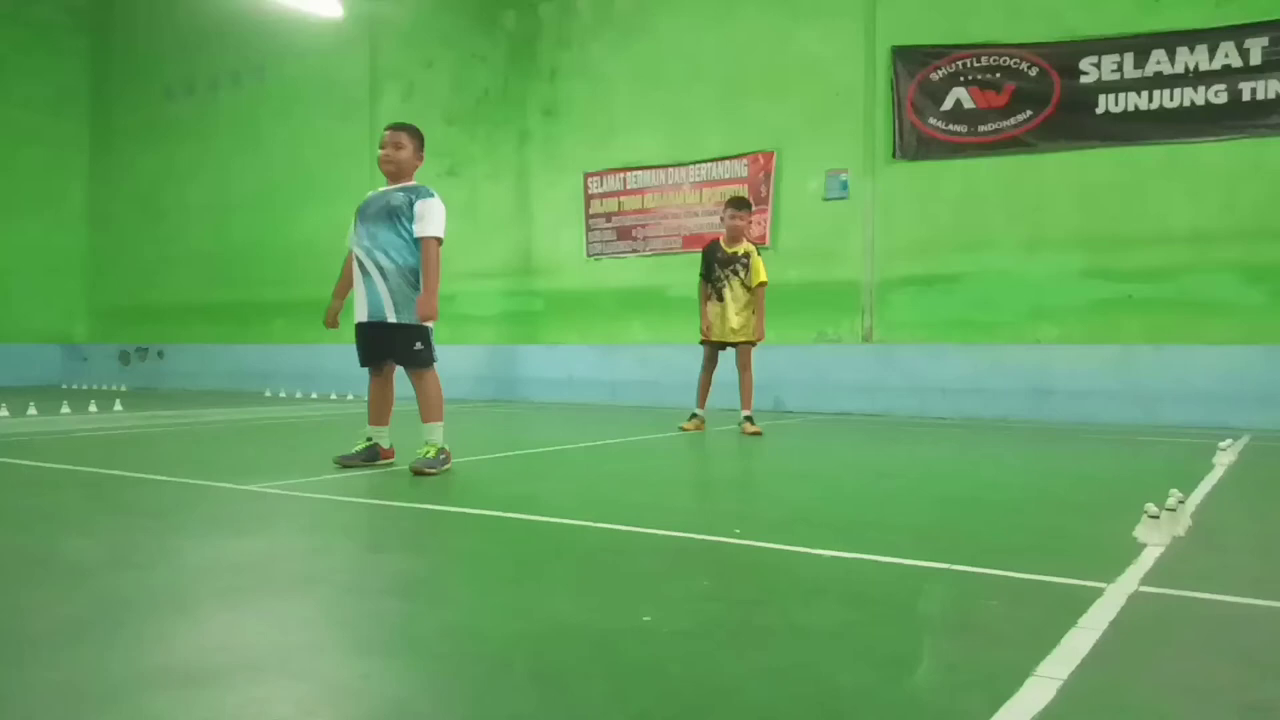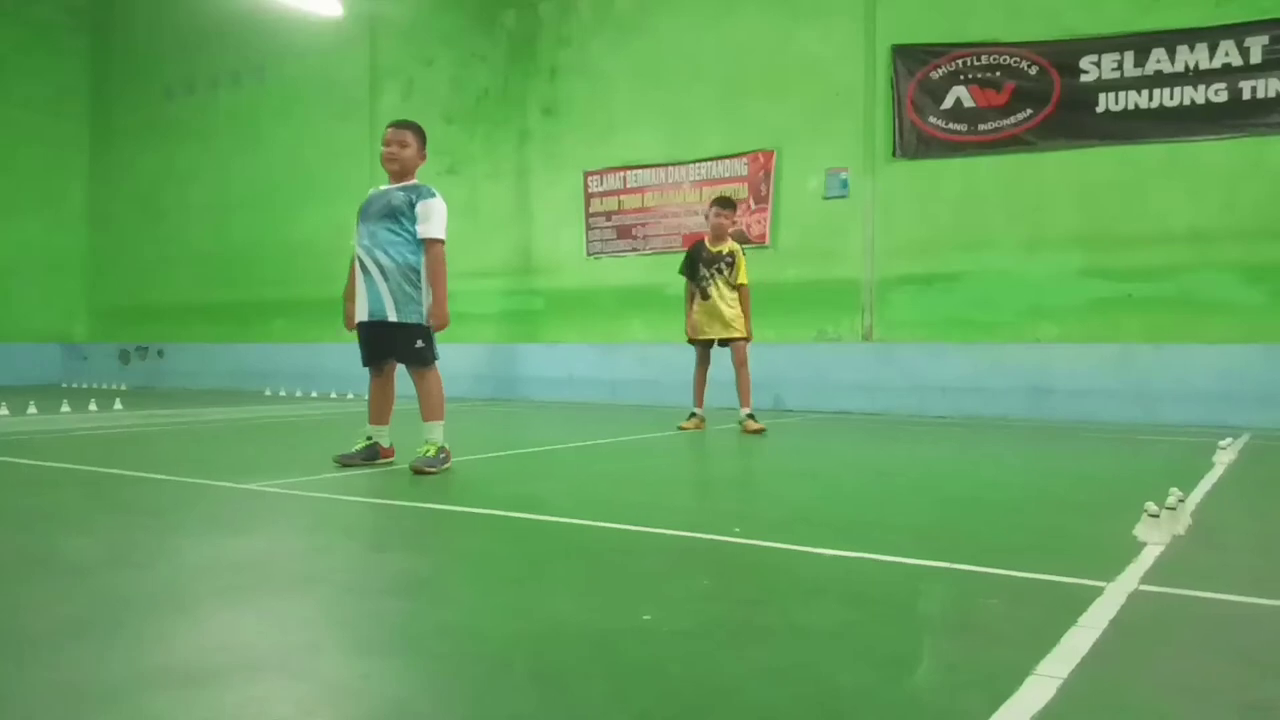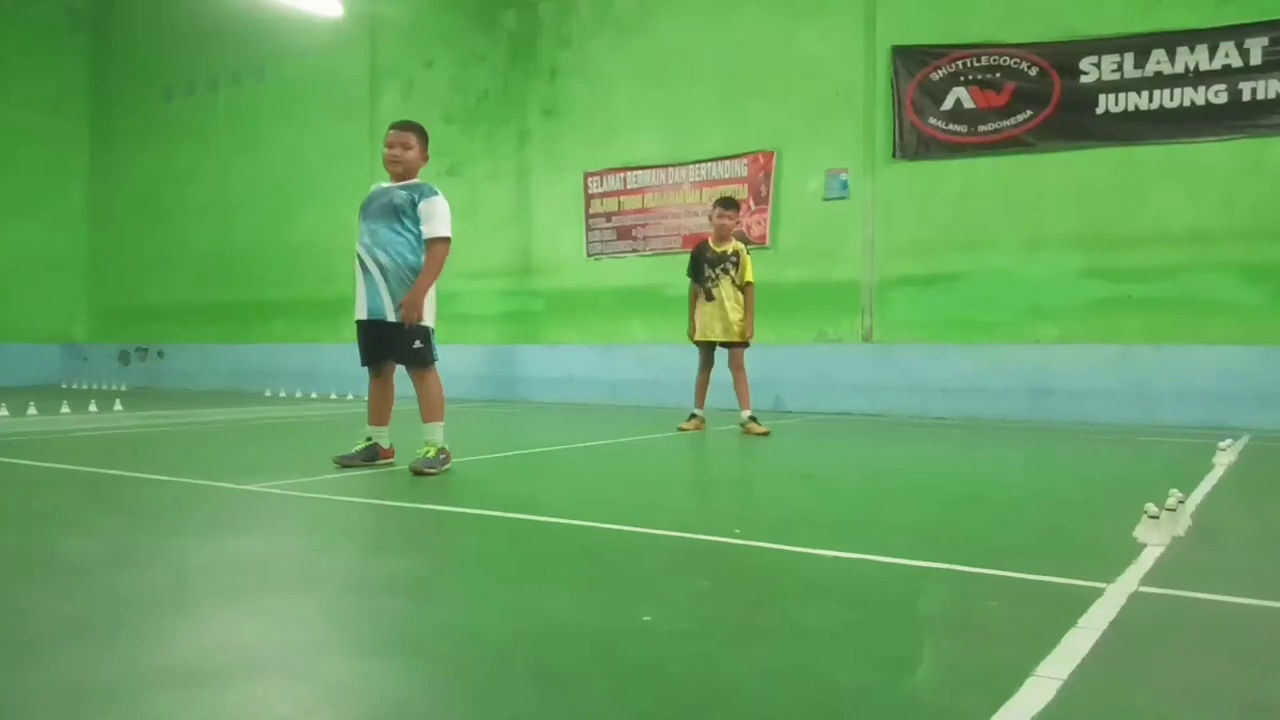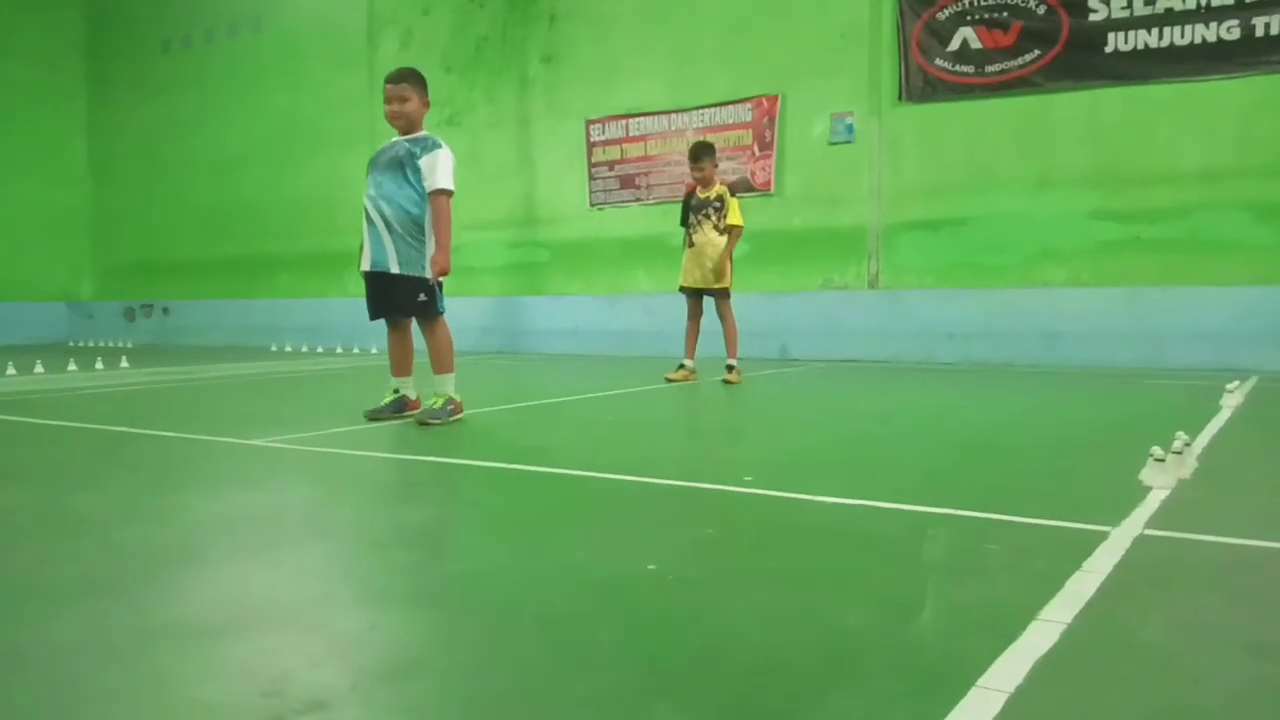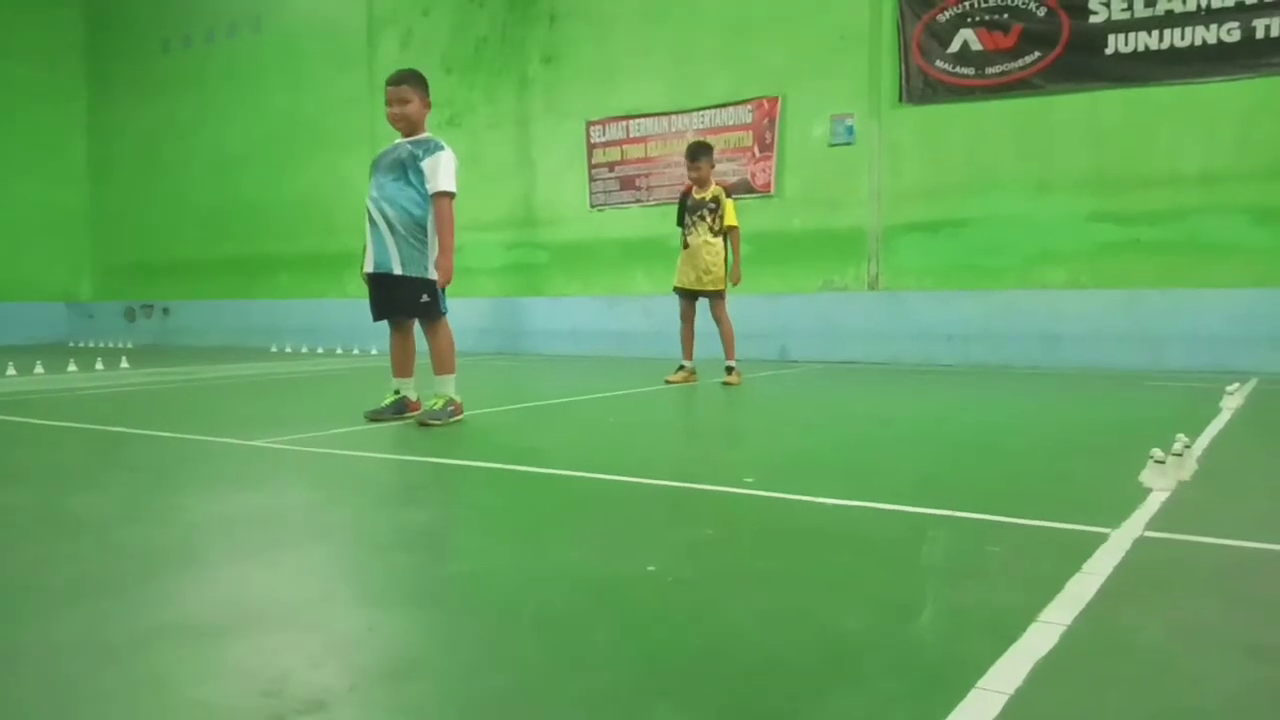
dt=0.5s
person 1, frame 1
left shoulder: (423, 198)
right shoulder: (368, 202)
left elbow: (430, 247)
right elbow: (354, 254)
left wrist: (429, 295)
right wrist: (337, 298)
left hip: (407, 305)
right hip: (370, 307)
left knee: (420, 368)
right knee: (378, 370)
left ankle: (435, 446)
right ankle: (378, 442)
person 1, frame 2
left shoulder: (425, 197)
right shoulder: (371, 199)
left elbow: (434, 250)
left wrist: (440, 301)
right wrist: (349, 300)
left hip: (409, 304)
right hip: (371, 306)
left knee: (422, 367)
right knee: (379, 369)
left ankle: (436, 444)
right ankle: (378, 442)
person 1, frame 3
left shoulder: (427, 196)
right shoulder: (374, 196)
left elbow: (439, 246)
left wrist: (418, 293)
right wrist: (361, 288)
left hip: (407, 303)
right hip: (371, 304)
left knee: (421, 368)
right knee: (378, 369)
left ankle: (436, 445)
right ankle: (377, 442)
person 1, frame 4
left shoulder: (431, 149)
right shoulder: (383, 153)
left elbow: (440, 200)
left wrist: (442, 250)
right wrist: (367, 251)
left hip: (415, 256)
right hip: (380, 258)
left knee: (431, 319)
right knee: (395, 322)
left ankle: (447, 396)
right ankle: (404, 394)
person 1, frame 5
left shoulder: (434, 151)
right shoulder: (385, 156)
left elbow: (443, 204)
left wrist: (445, 255)
right wrist: (368, 256)
left hip: (418, 259)
right hip: (384, 260)
left knee: (433, 320)
right knee: (397, 323)
left ankle: (448, 397)
right ankle: (404, 395)
person 2, frame 1
left shoulder: (751, 252)
right shoulder: (711, 249)
left elbow: (759, 286)
right elbow: (703, 285)
left wrist: (760, 319)
right wrist: (703, 316)
left hip: (742, 318)
right hip: (716, 317)
left knee: (744, 364)
right knee: (708, 364)
left ankle: (746, 417)
right ankle: (698, 414)
person 2, frame 2
left shoulder: (735, 250)
right shoulder: (696, 249)
left elbow: (742, 287)
right elbow: (689, 285)
left wrist: (748, 320)
right wrist: (688, 316)
left hip: (730, 314)
right hip: (703, 316)
left knee: (740, 361)
right knee: (701, 363)
left ankle: (746, 415)
right ankle: (697, 414)
person 2, frame 3
left shoulder: (740, 250)
right shoulder: (700, 250)
left elbow: (748, 286)
right elbow: (694, 286)
left wrist: (749, 320)
right wrist: (691, 319)
left hip: (734, 318)
right hip: (707, 317)
left knee: (737, 364)
right knee: (704, 364)
left ankle: (747, 417)
right ankle: (697, 415)
person 2, frame 4
left shoulder: (726, 193)
right shoulder: (690, 196)
left elbow: (737, 227)
left wrist: (724, 255)
right wrist: (686, 259)
left hip: (717, 264)
right hip: (693, 265)
left knee: (724, 311)
right knee: (693, 314)
left ankle: (732, 365)
right ankle: (688, 365)
person 2, frame 5
left shoulder: (722, 195)
right shoulder: (686, 196)
left elbow: (733, 230)
left wrist: (736, 265)
right wrist: (682, 259)
left hip: (713, 266)
right hip: (688, 266)
left knee: (719, 314)
right knee: (686, 315)
left ankle: (731, 366)
right ankle: (687, 366)
